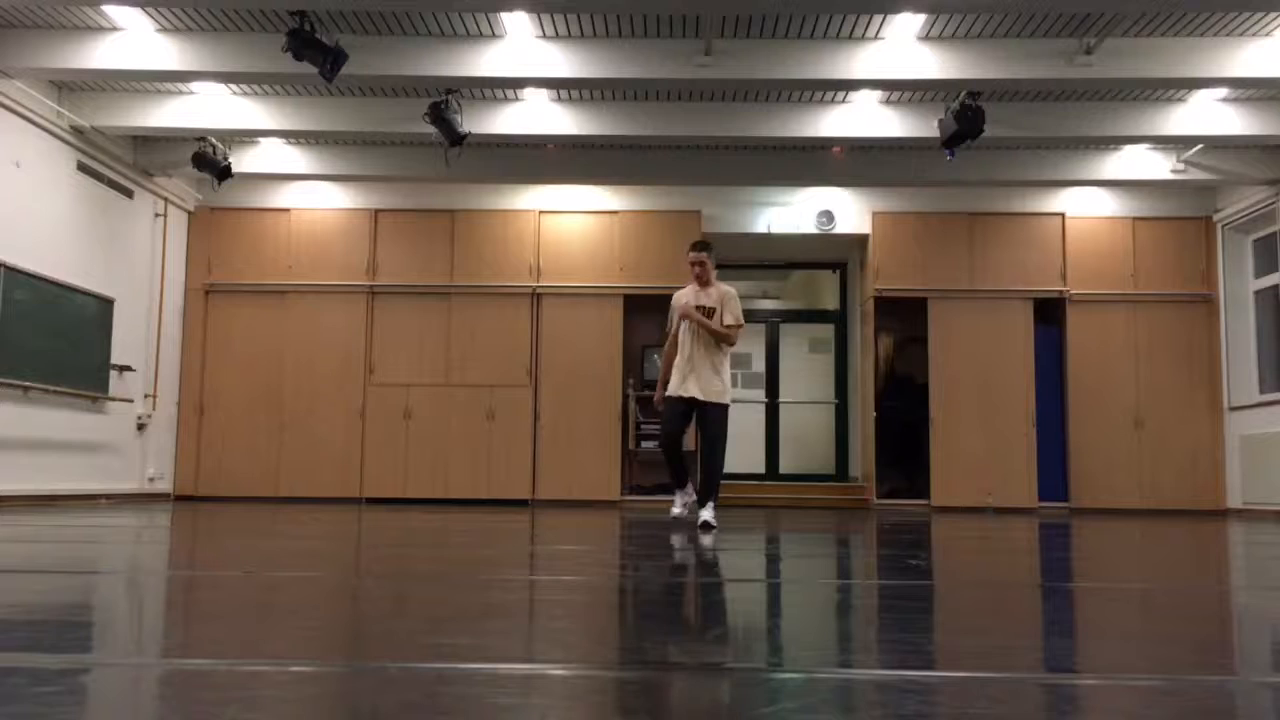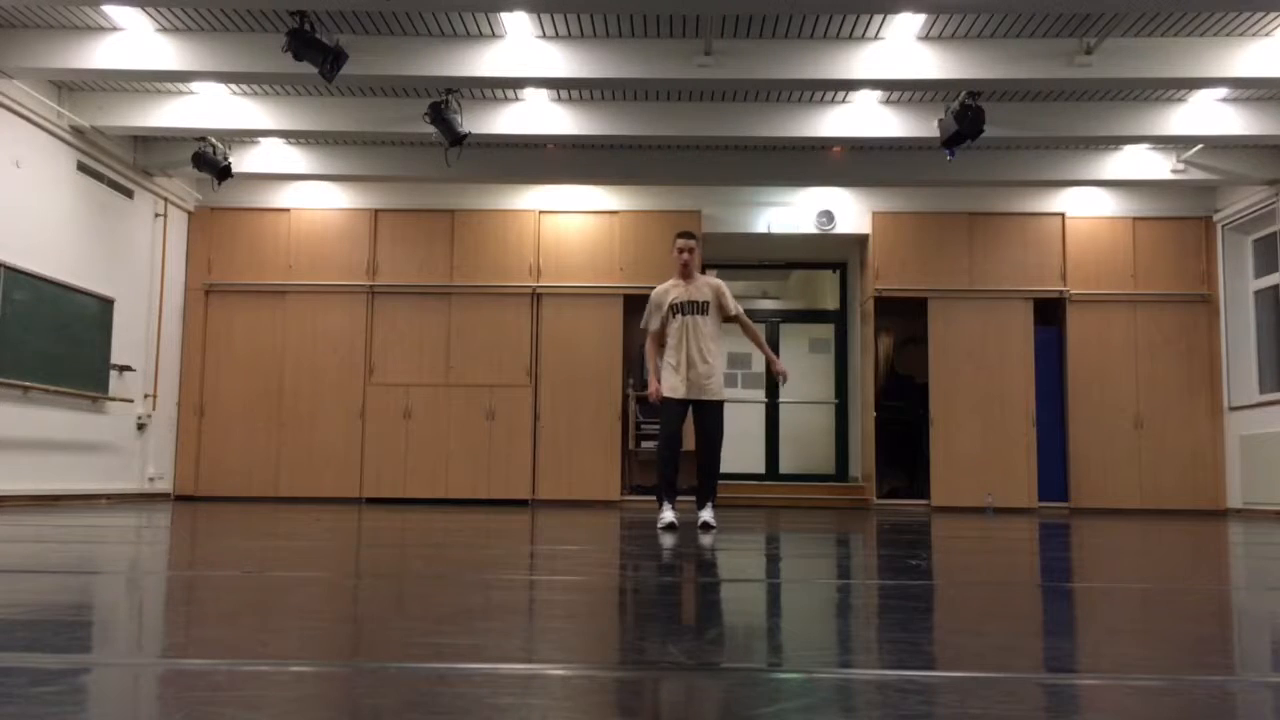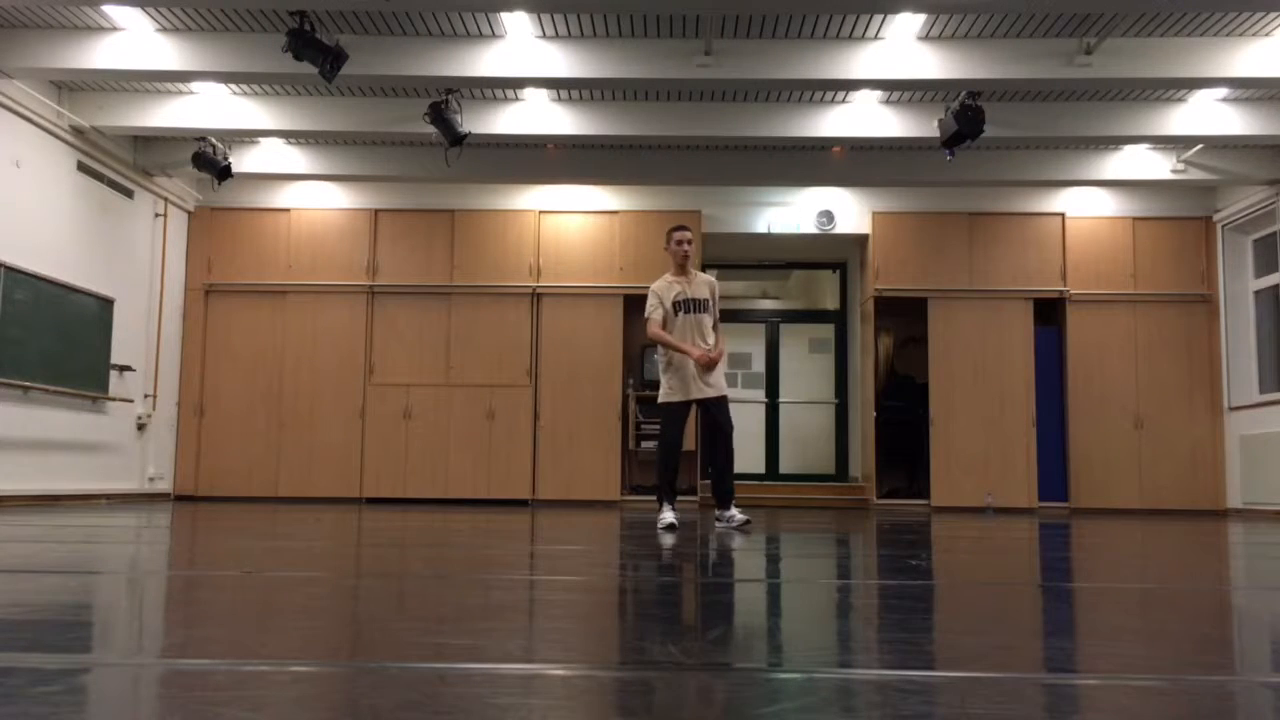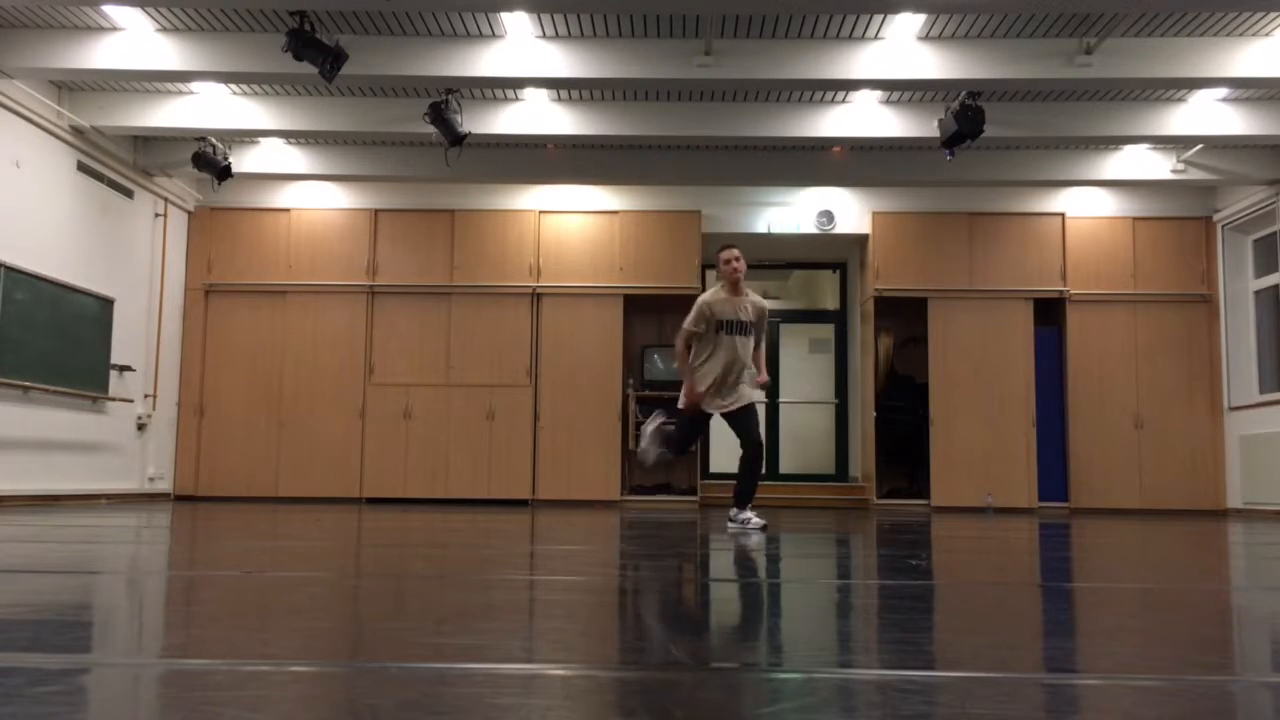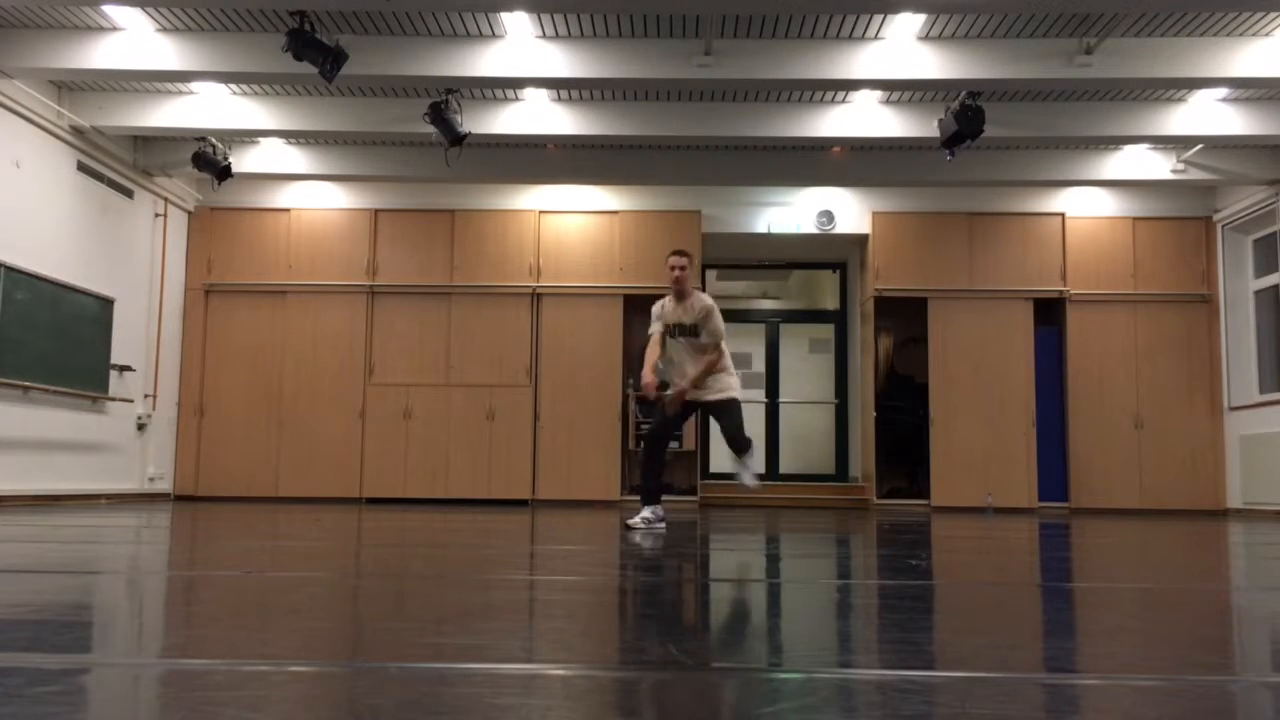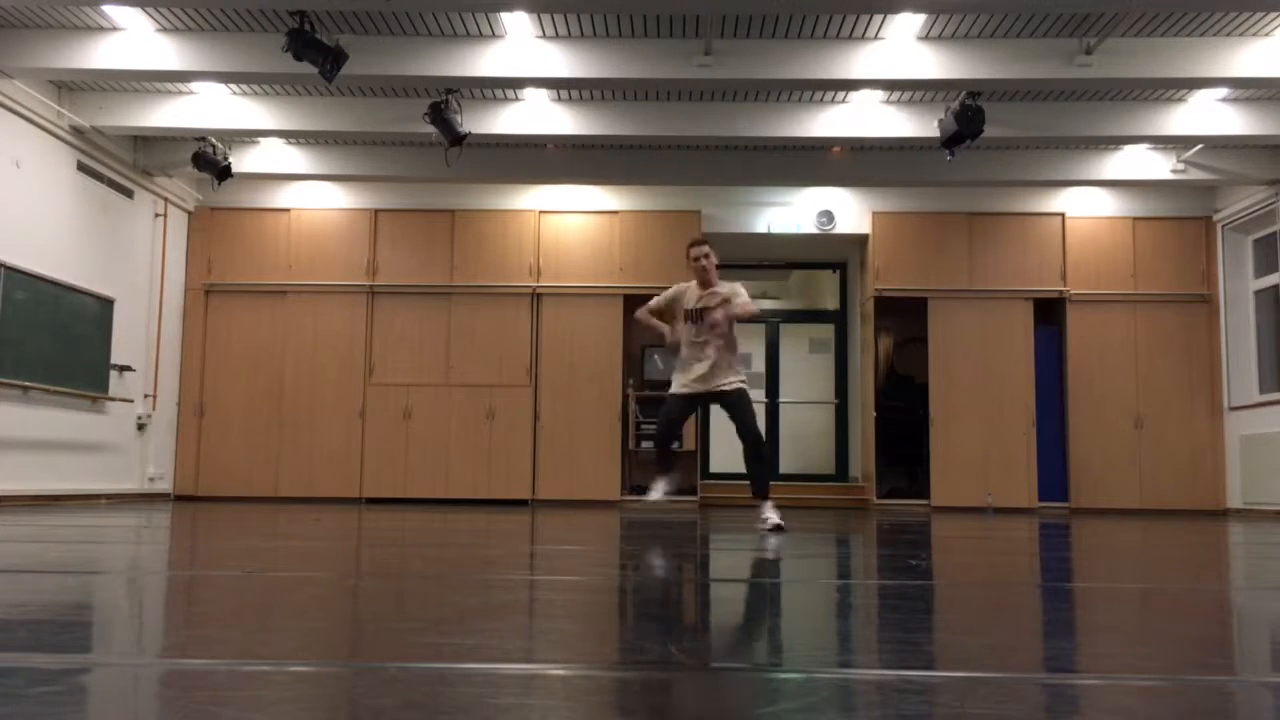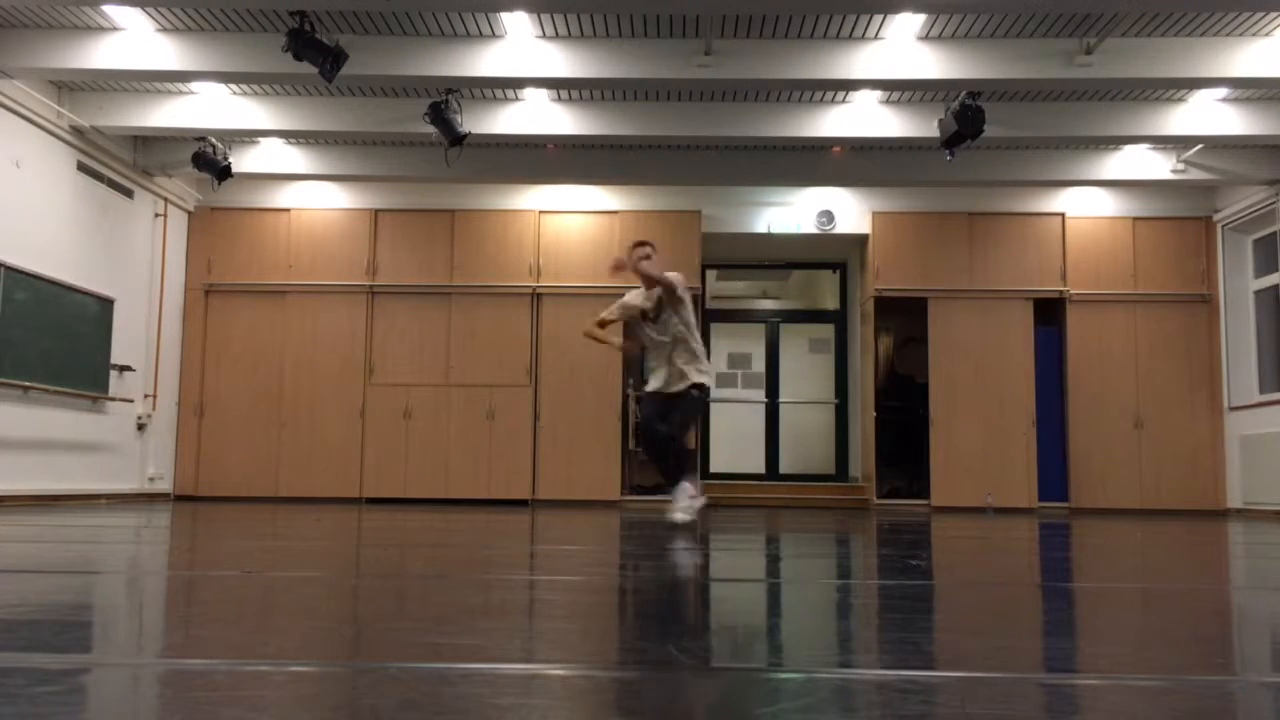
dt=0.5s
person 1, frame 1
left shoulder: (726, 294)
right shoulder: (679, 297)
left elbow: (731, 337)
right elbow: (671, 343)
left wrist: (697, 318)
right wrist: (661, 386)
left hip: (714, 387)
right hip: (680, 385)
left knee: (712, 445)
right knee: (669, 439)
left ankle: (707, 505)
right ankle: (684, 490)
person 1, frame 2
left shoulder: (714, 287)
right shoulder: (661, 294)
left elbow: (743, 322)
right elbow: (652, 340)
left wrist: (771, 358)
right wrist: (652, 378)
left hip: (709, 381)
right hip: (673, 384)
left knee: (710, 445)
right knee: (670, 441)
left ankle: (705, 506)
right ankle: (667, 506)
person 1, frame 3
left shoulder: (709, 284)
right shoulder: (660, 288)
right elbow: (653, 331)
left wrist: (719, 350)
right wrist: (690, 351)
left hip: (710, 378)
right hip: (675, 380)
left knee: (722, 438)
right knee: (670, 443)
left ankle: (725, 508)
right ankle: (667, 507)
person 1, frame 4
left shoulder: (759, 306)
right shoulder: (708, 301)
right elbow: (682, 342)
left wrist: (762, 371)
right wrist: (689, 385)
left hip: (738, 390)
right hip: (702, 387)
left knee: (754, 446)
right knee: (679, 446)
left ankle: (741, 510)
right ankle: (660, 430)
person 1, frame 5
left shoulder: (705, 304)
right shoulder: (659, 308)
left elbow: (715, 354)
right elbow: (654, 344)
left wrist: (687, 386)
right wrist: (647, 372)
left hip: (717, 384)
right hip: (680, 387)
left knee: (735, 438)
right knee: (654, 441)
left ankle: (742, 455)
right ankle: (651, 509)
person 1, frame 6
left shoulder: (733, 290)
right shoulder: (679, 293)
left elbow: (749, 312)
right elbow: (643, 313)
left wrist: (724, 314)
right wrist: (665, 329)
left hip: (726, 378)
right hip: (688, 378)
left knee: (752, 436)
right knee: (664, 434)
left ankle: (767, 506)
right ankle: (663, 476)
person 1, frame 7
left shoulder: (673, 283)
right shoulder: (631, 301)
left elbow: (664, 281)
right elbow: (591, 328)
left wrist: (632, 267)
right wrist: (613, 341)
left hip: (692, 376)
right hip: (659, 380)
left knee: (672, 434)
right knee: (648, 434)
left ankle: (688, 483)
right ankle: (683, 488)
